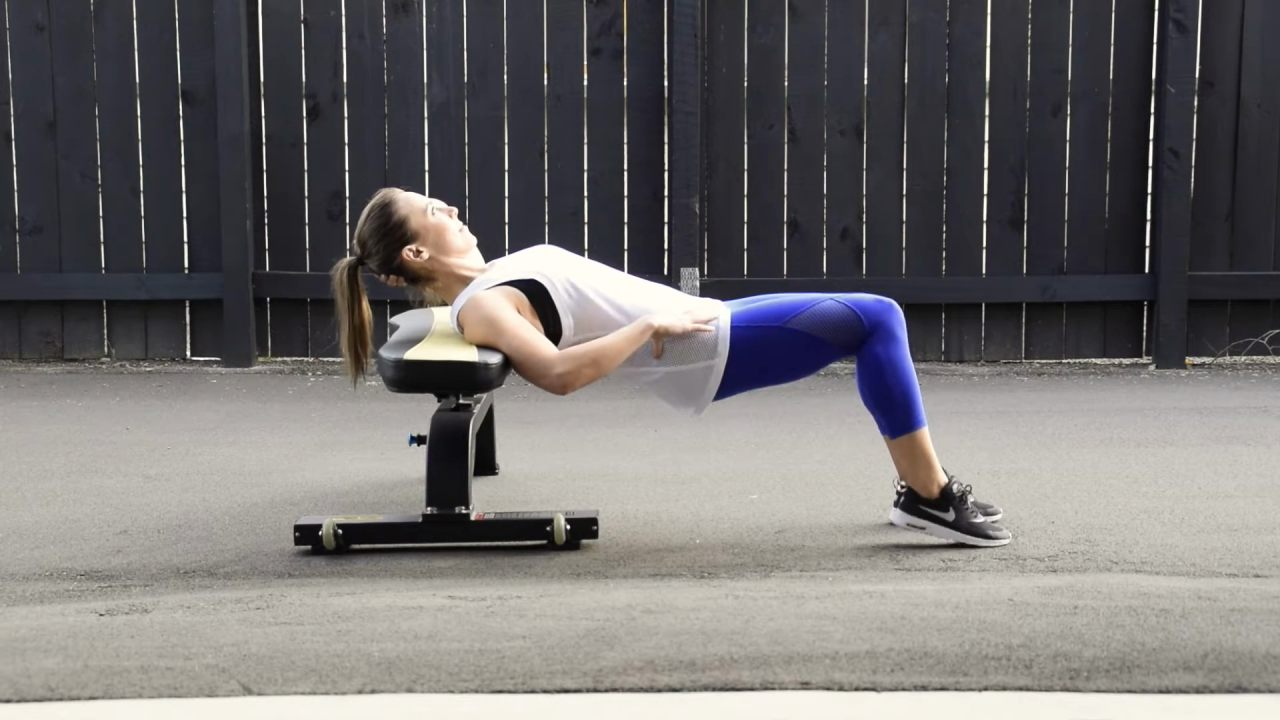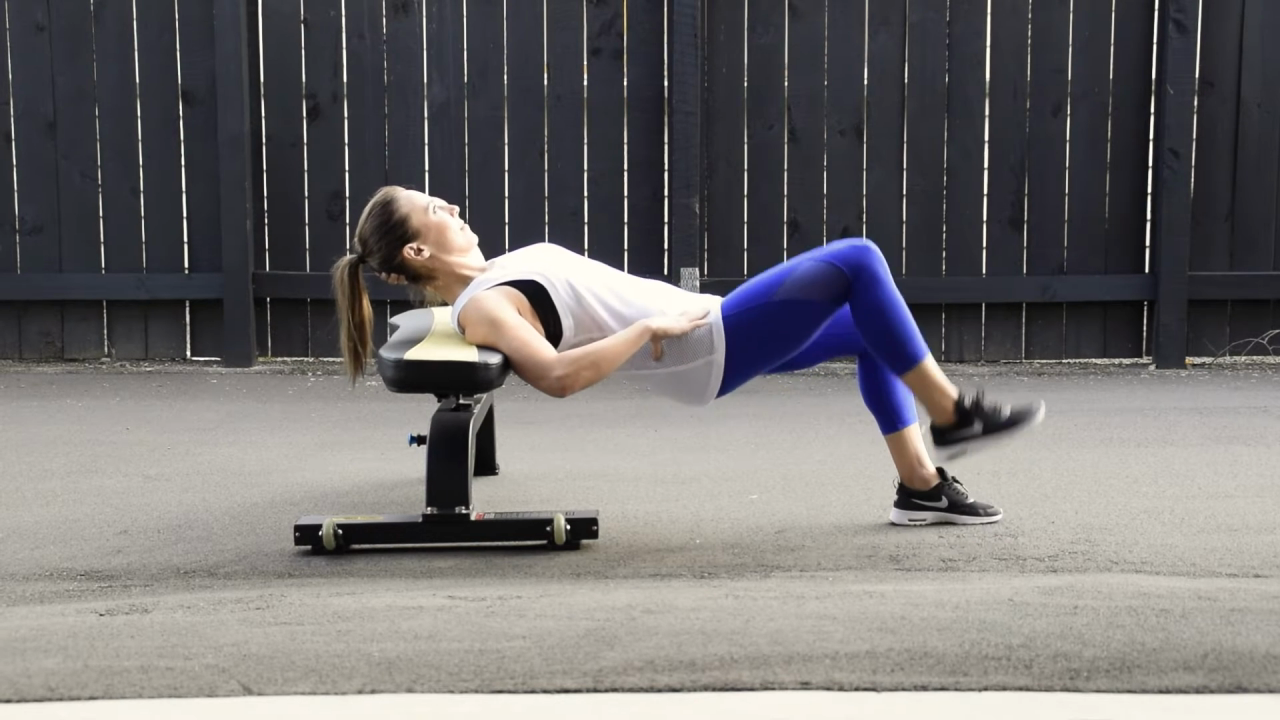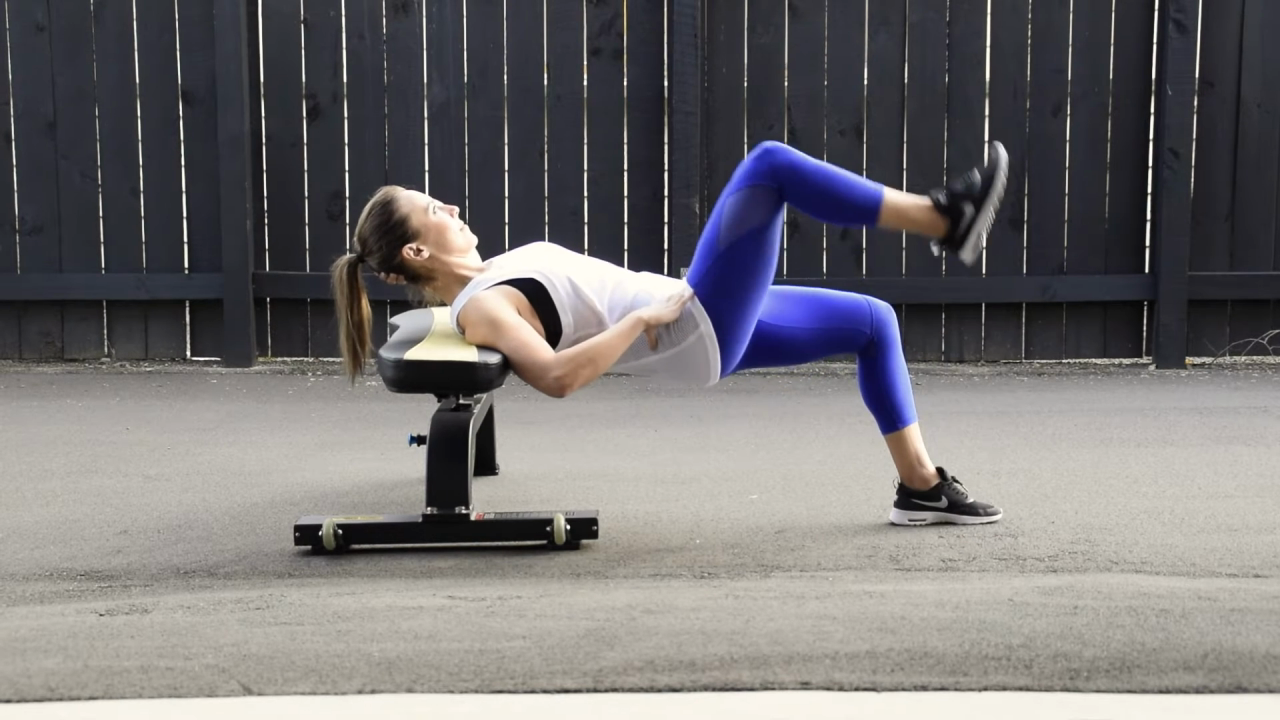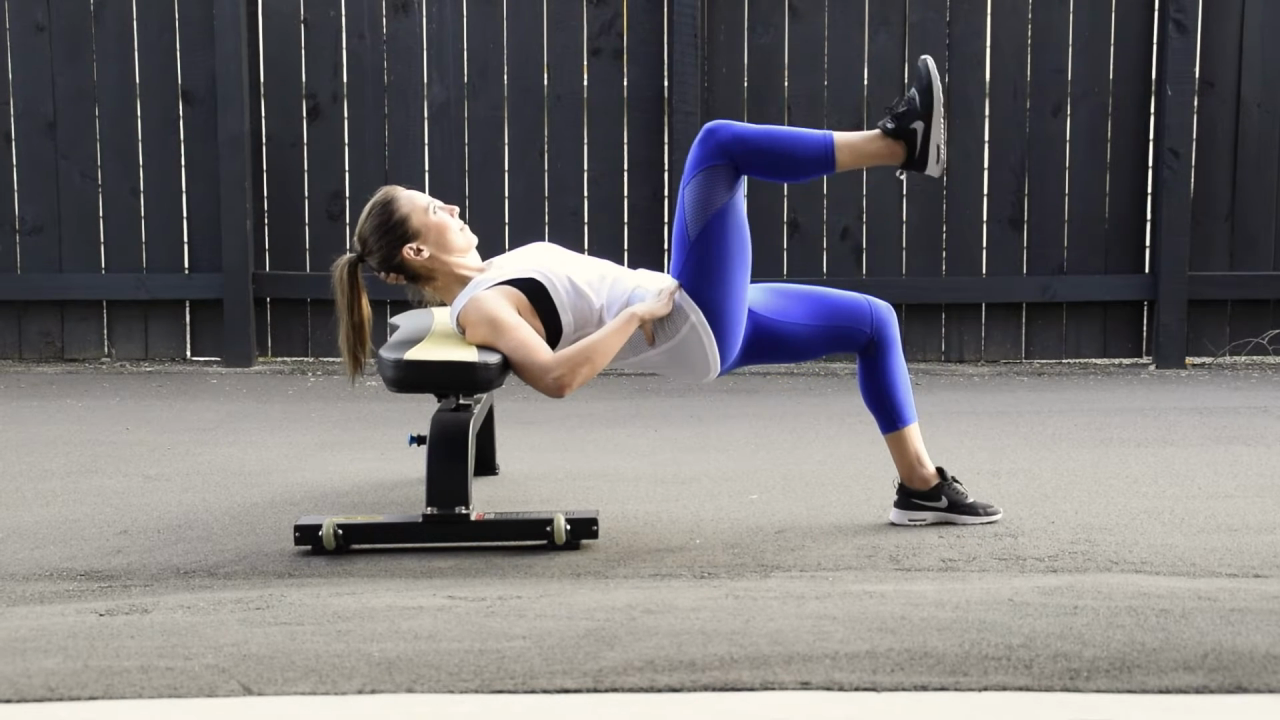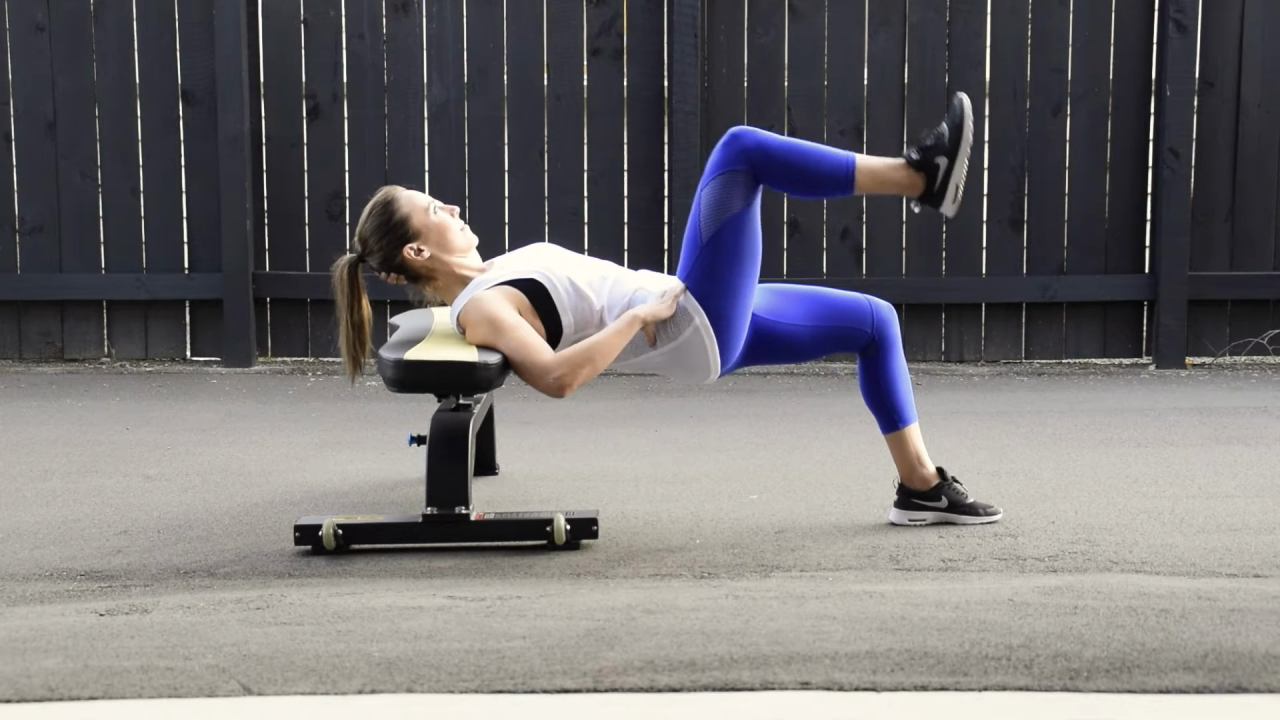
dt=0.3s
person 1, frame 1
left shoulder: (487, 282)
right shoulder: (480, 306)
right elbow: (560, 373)
left wrist: (672, 310)
right wrist: (652, 324)
left hip: (702, 330)
right hip: (701, 357)
left knee: (872, 318)
right knee: (875, 318)
left ankle: (919, 482)
right ankle: (930, 494)
person 1, frame 2
left shoulder: (490, 282)
right shoulder: (481, 310)
right elbow: (560, 375)
left wrist: (667, 314)
right wrist: (655, 325)
left hip: (706, 329)
right hip: (702, 351)
left knee: (875, 326)
right knee: (853, 262)
left ankle: (921, 487)
right ankle: (952, 416)
person 1, frame 3
left shoulder: (486, 283)
right shoulder: (479, 308)
right elbow: (557, 375)
right wrist: (643, 317)
left hip: (703, 325)
right hip: (695, 331)
left knee: (873, 319)
right knee: (769, 164)
left ankle: (922, 487)
right ankle: (945, 220)
person 1, frame 4
left shoulder: (486, 281)
right shoulder: (479, 308)
right elbow: (557, 377)
right wrist: (640, 310)
left hip: (707, 327)
right hip: (692, 327)
left knee: (873, 321)
right knee: (716, 142)
left ankle: (921, 488)
right ankle: (901, 144)
person 1, frame 5
left shoulder: (485, 283)
right shoulder: (479, 309)
right elbow: (558, 377)
right wrist: (641, 313)
left hip: (703, 323)
right hip: (693, 328)
left knee: (874, 322)
right knee: (739, 147)
left ankle: (921, 487)
right ankle: (922, 177)
